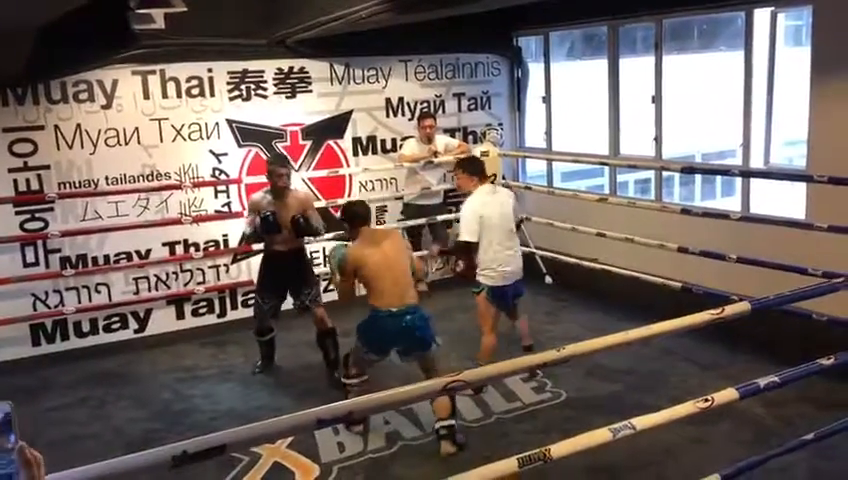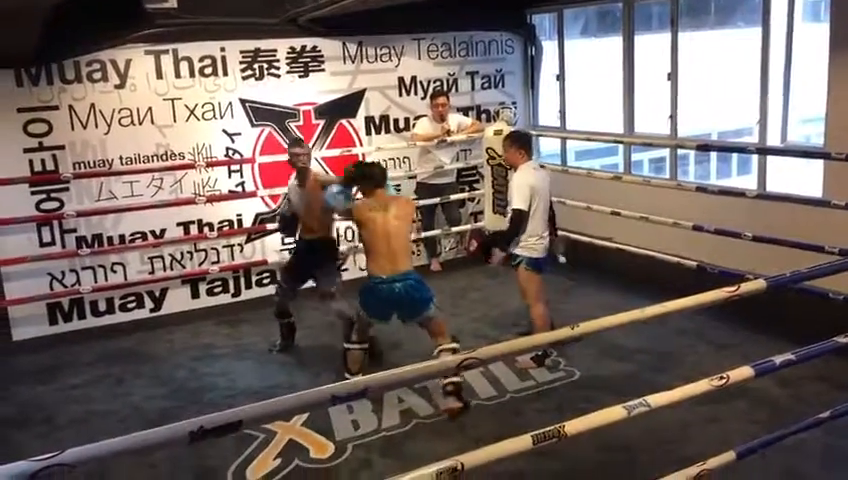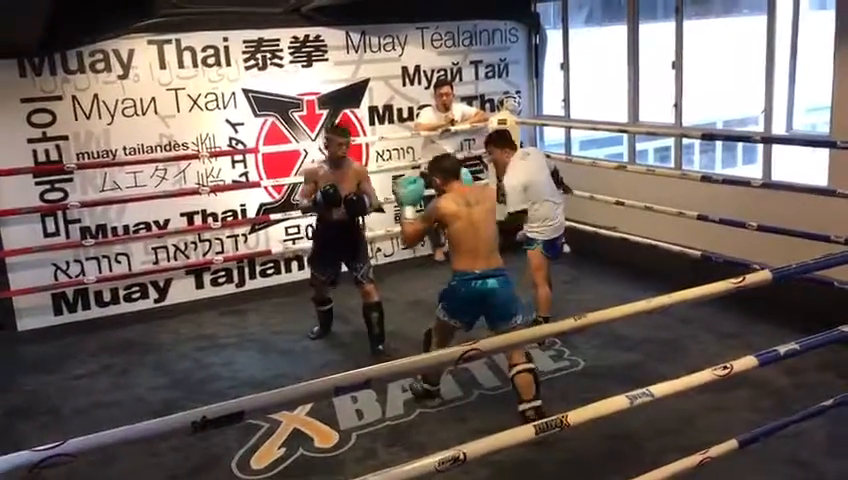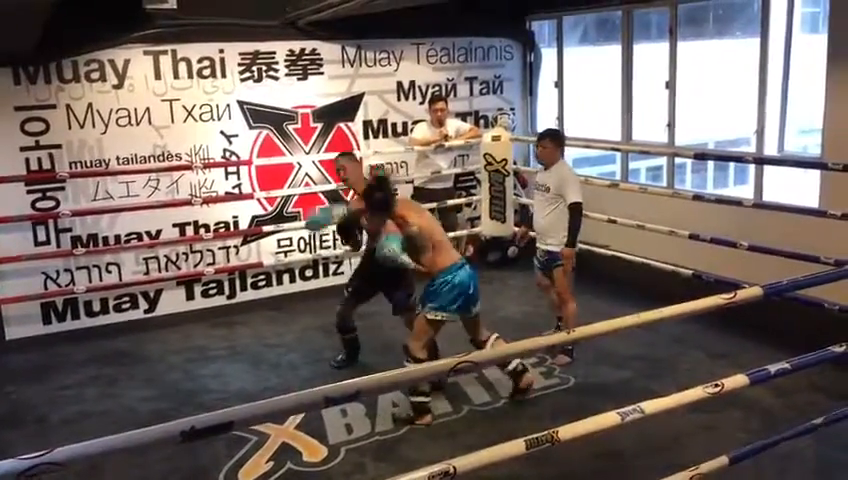
dt=1s
person 1, frame 1
left shoulder: (350, 254)
right shoulder: (397, 236)
left elbow: (346, 297)
right elbow: (420, 273)
left wrist: (337, 273)
left hip: (381, 320)
right hip: (414, 316)
left knee: (354, 364)
right knee: (435, 376)
left ankle: (354, 418)
right ankle: (447, 437)
person 1, frame 2
left shoulder: (359, 208)
right shoulder: (407, 205)
left hip: (378, 286)
right hip: (409, 284)
left knee: (357, 333)
right knee: (442, 336)
right ankle: (453, 395)
person 1, frame 3
left shoulder: (441, 205)
right shoulder: (489, 193)
left elbow: (410, 238)
left wrist: (407, 205)
right wrist: (468, 182)
left hip: (464, 284)
right hip: (498, 282)
left knee: (438, 339)
right knee: (517, 352)
left ankle: (429, 389)
right ankle: (532, 410)
person 1, frame 4
left shoulder: (416, 224)
right shoulder: (400, 203)
left elbow: (426, 268)
left wrist: (401, 258)
left hip: (450, 280)
right hip: (462, 273)
left knee: (415, 346)
right knee: (479, 334)
left ankle: (421, 412)
right ankle: (521, 374)
person 2, frame 1
left shoulder: (303, 198)
right shoulder: (257, 201)
left elbow: (320, 228)
right elbow: (246, 237)
left wrist: (310, 228)
right wrist: (259, 231)
left hip: (298, 261)
right hip: (271, 263)
left knee: (319, 315)
right knee: (261, 317)
left ankle: (334, 368)
right ankle: (267, 358)
person 2, frame 2
left shoulder: (323, 181)
right shoulder: (291, 189)
right elbow: (287, 223)
right wrist: (284, 221)
left hip: (324, 249)
right hip: (302, 248)
left knee: (334, 303)
right knee: (281, 300)
right ankle: (287, 337)
person 2, frame 3
left shoulder: (359, 170)
right shoulder: (314, 172)
left elbow: (375, 203)
right elbow: (303, 206)
left wrist: (362, 205)
right wrist: (319, 200)
left hip: (352, 232)
right hip: (325, 233)
left knee: (368, 289)
right knee: (320, 287)
left ankle: (377, 341)
right ankle: (325, 323)
person 2, frame 4
right shoulder: (353, 204)
right elbow: (354, 246)
right wrist: (347, 231)
right hip: (372, 258)
left knee: (411, 317)
right knee: (344, 310)
right ankle: (351, 352)
person 3, frame 1
left shoulder: (472, 205)
right shoulder: (506, 194)
left elbow: (466, 247)
left wrist: (459, 257)
left hip: (491, 275)
right hip: (515, 268)
left knee: (487, 329)
right knee: (516, 315)
right ankle: (529, 354)
person 3, frame 2
left shoulder: (520, 178)
right shoulder: (540, 172)
left elbow: (518, 218)
right elbow: (549, 209)
left wrist: (500, 247)
right wrist: (553, 236)
left hip: (526, 248)
right hip: (540, 244)
left knee: (533, 301)
right knee: (535, 294)
left ankle: (542, 352)
right ankle: (543, 330)
person 3, frame 3
left shoulder: (512, 178)
right shoulder: (533, 152)
left elbow: (515, 217)
right elbow: (553, 171)
right wrist: (562, 187)
left hip: (540, 229)
right hip: (554, 221)
left knee: (539, 280)
right knee: (542, 275)
right ankle: (543, 316)
person 3, frame 4
left shoulder: (565, 174)
right shoulder: (543, 173)
left elbow: (576, 210)
left wrist: (570, 245)
right wrist: (526, 226)
left hip: (560, 246)
right hip: (544, 244)
left knee: (565, 295)
right knee: (545, 285)
left ankle: (569, 346)
right ankle: (561, 326)
person 4, frame 1
left shoulder: (443, 140)
right shoulder: (410, 143)
left elbow: (466, 148)
right elbow: (402, 159)
left wrist: (447, 156)
right wrist: (426, 155)
left hip: (436, 202)
right hip: (413, 203)
left knee: (442, 240)
right knee: (415, 244)
right ankle: (420, 279)
person 4, frame 2
left shoulder: (456, 119)
right shoulder: (423, 122)
left elbow: (478, 126)
right elbow: (415, 138)
left wrist: (459, 134)
right wrist: (440, 134)
left hip: (448, 180)
right hip: (426, 182)
left knee: (454, 219)
right knee: (427, 223)
right ankle: (433, 258)
person 4, frame 3
left shoulder: (459, 109)
right shoulder: (427, 112)
left elbow: (483, 116)
right elbow: (418, 128)
left wrist: (462, 124)
right wrist: (443, 123)
right ankle: (438, 248)
person 4, frame 4
left shoulder: (454, 124)
right shoulder: (422, 127)
left elbow: (477, 132)
right elbow: (413, 143)
left wrist: (455, 140)
right wrist: (437, 138)
left hip: (446, 186)
right hip: (423, 186)
left knee: (452, 225)
